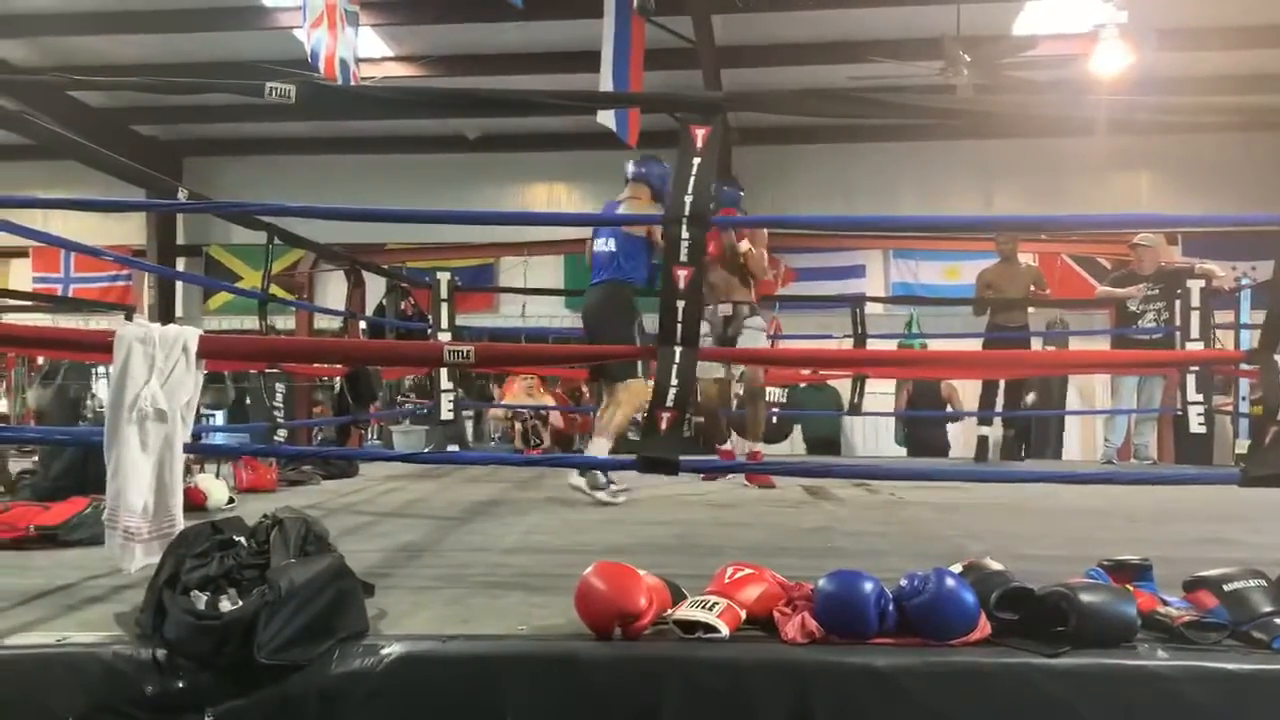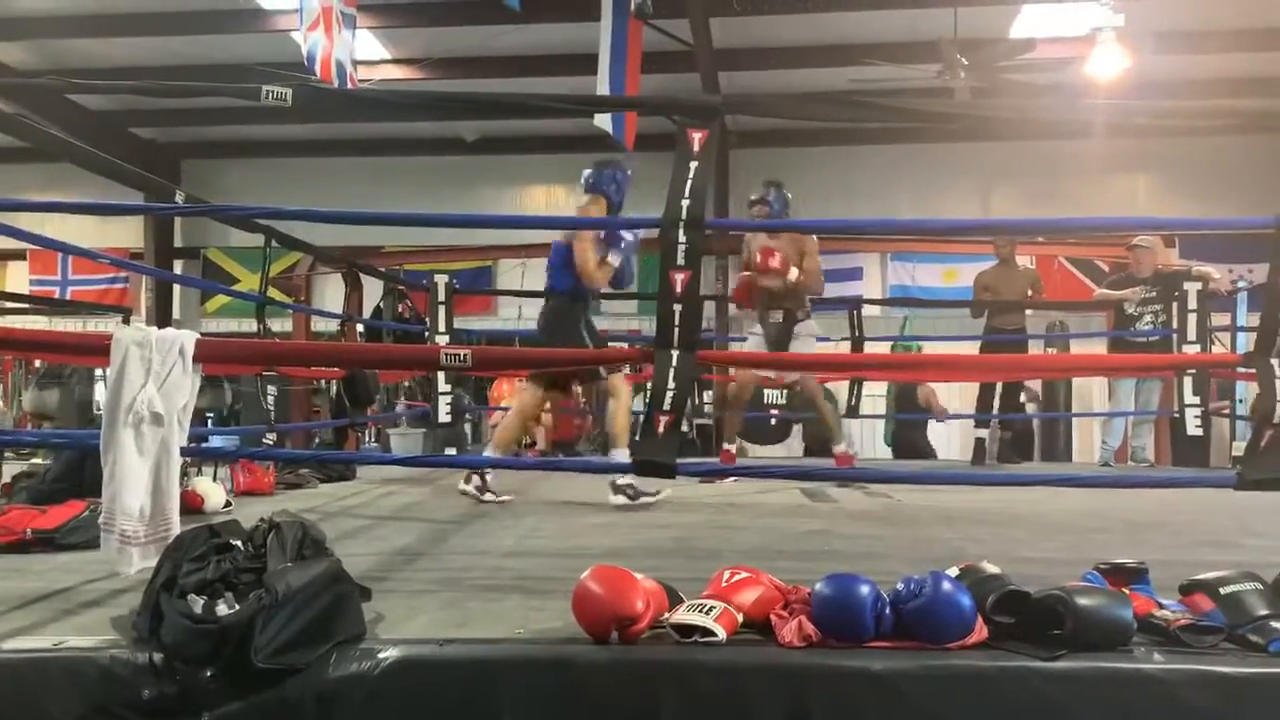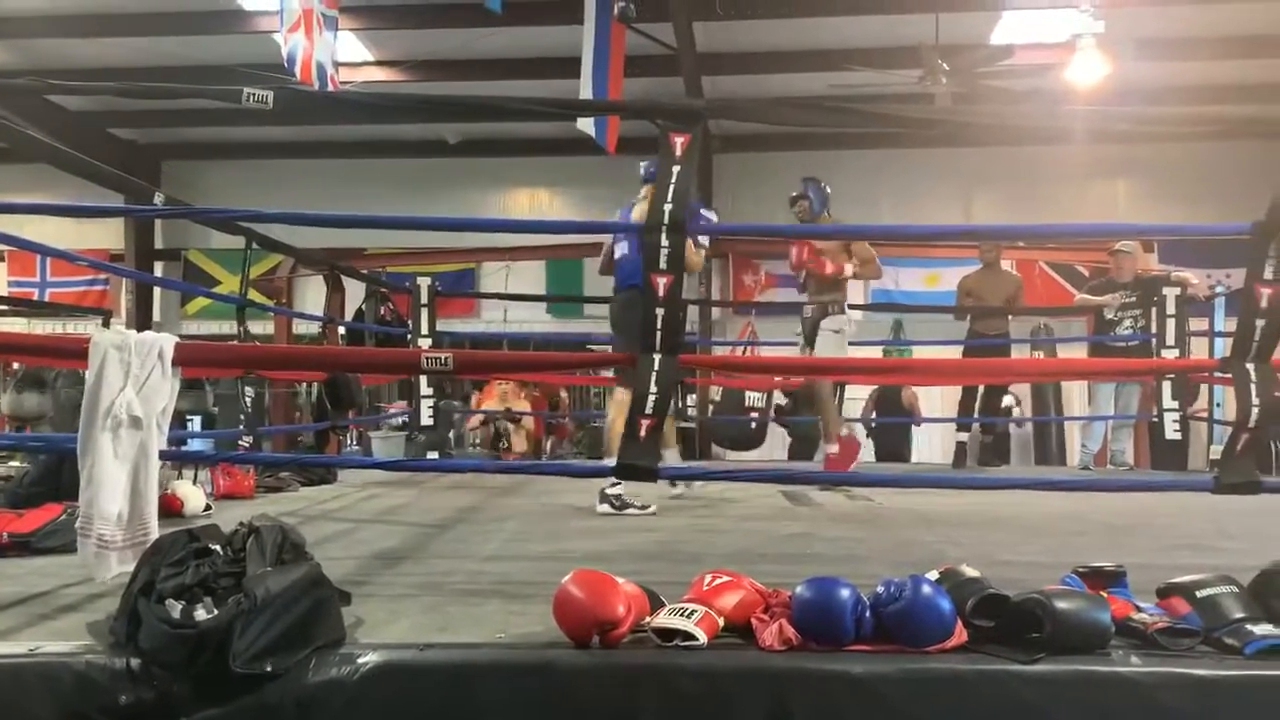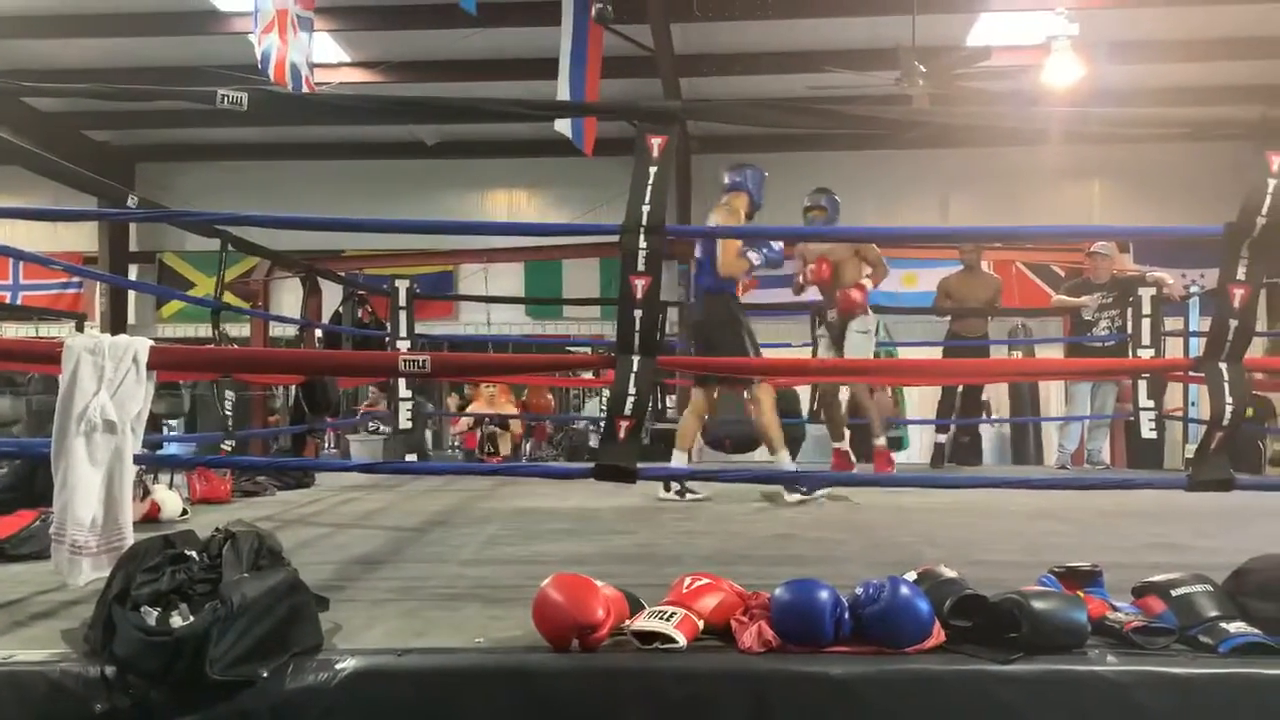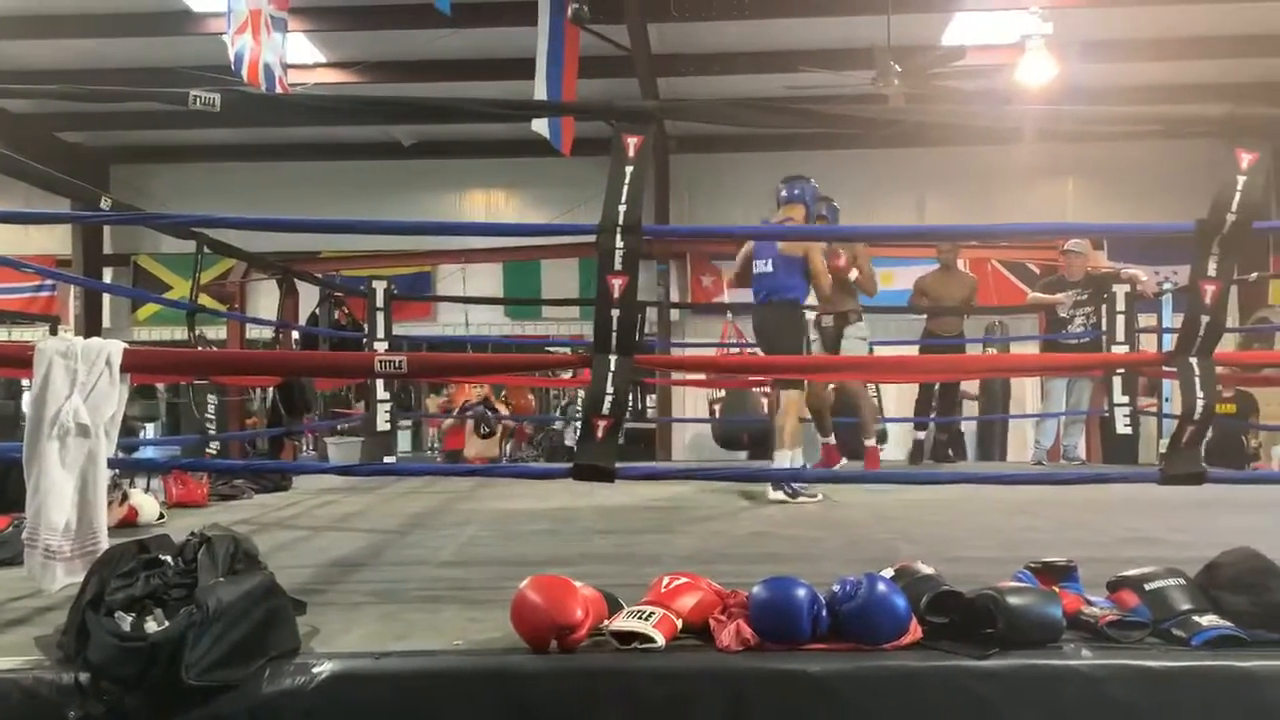
dt=0.5s
person 1, frame 1
left shoulder: (607, 213)
right shoulder: (648, 211)
left hip: (594, 301)
right hip: (618, 301)
left knee: (613, 392)
right knee: (634, 391)
left ankle: (594, 471)
right ankle: (591, 467)
person 1, frame 2
left shoulder: (592, 224)
right shoulder: (585, 223)
right elbow: (591, 279)
left wrist: (616, 264)
right wrist: (618, 255)
left hip: (561, 315)
right hip: (567, 315)
left knee: (529, 401)
right knee: (620, 388)
left ankle: (478, 475)
right ankle: (622, 482)
person 1, frame 3
left shoulder: (628, 212)
left elbow: (605, 267)
right elbow: (692, 263)
right wrist: (704, 235)
left hip: (625, 302)
right hip: (642, 304)
right knee: (627, 394)
left ankle: (674, 469)
right ankle: (610, 489)
person 1, frame 4
left shoulder: (713, 217)
right shoulder: (732, 217)
right elbow: (725, 268)
left wrist: (746, 258)
right wrist: (761, 256)
left hip: (701, 310)
right hip: (721, 309)
left knee: (701, 397)
right knee: (762, 391)
left ankle: (675, 479)
right ankle: (789, 476)
person 1, frame 5
left shoulder: (758, 235)
left elbow: (736, 278)
right elbow: (824, 290)
right wrist: (822, 265)
left hip: (762, 316)
right hip: (787, 316)
left knee: (788, 390)
right knee: (791, 395)
left ankle: (793, 465)
right ankle: (781, 481)
person 2, frame 1
left shoulder: (753, 232)
right shoulder: (702, 235)
left elbow: (761, 275)
left wrist: (741, 241)
right wrist: (704, 255)
left hip: (746, 318)
right hip: (711, 320)
left knee: (755, 383)
right knee: (709, 398)
left ankle: (754, 460)
right ankle: (725, 455)
person 2, frame 2
left shoulder: (803, 240)
right shoulder: (752, 241)
left elbow: (817, 286)
left wrist: (786, 270)
right wrist: (745, 285)
left hip: (798, 324)
right hip: (765, 324)
left knee: (811, 392)
right knee: (738, 390)
left ankle: (843, 458)
right ankle: (727, 459)
person 2, frame 3
right shoulder: (803, 238)
left elbow: (875, 269)
left wrist: (840, 269)
right wrist: (799, 268)
left hip: (833, 315)
right hip: (809, 315)
left knee: (822, 385)
right knee: (814, 387)
left ankle: (834, 459)
right ankle: (847, 441)
person 2, frame 4
left shoulder: (852, 238)
right shoulder: (805, 248)
left elbow: (881, 268)
right elbow: (796, 289)
left wrist: (863, 287)
right wrist: (807, 275)
left hip: (856, 319)
right hip: (828, 322)
left knee: (858, 387)
right knee: (827, 392)
left ankle: (881, 452)
right ankle: (842, 456)
person 2, frame 5
left shoulder: (854, 247)
left elbow: (872, 289)
left wrist: (846, 268)
left hip: (850, 324)
right hip: (821, 326)
left knee: (855, 387)
right knee: (814, 394)
left ankle: (871, 451)
right ankle: (831, 449)
person 3, frame 1
left shoulder: (1170, 274)
right shoulder: (1122, 277)
left elbow: (1202, 268)
right elbow: (1099, 292)
left wrist: (1219, 274)
right wrist: (1124, 293)
left hip: (1158, 352)
right hip: (1127, 352)
left knee: (1150, 407)
right knee: (1122, 405)
left ankle: (1142, 450)
right ankle: (1109, 451)
person 3, frame 2
left shoulder: (1167, 277)
right shoulder: (1120, 280)
left elbow: (1199, 270)
right elbow: (1097, 295)
left wrist: (1216, 278)
right wrist: (1122, 295)
left hip: (1156, 355)
right hip: (1125, 354)
left knee: (1148, 410)
right knee: (1119, 407)
left ankle: (1139, 452)
right ankle: (1106, 453)
person 3, frame 3
left shoulder: (1146, 282)
right shoulder: (1100, 285)
left elbow: (1178, 275)
right elbow: (1078, 300)
left wrist: (1193, 283)
right wrist: (1101, 301)
left hip: (1136, 359)
right hip: (1105, 359)
left knee: (1127, 413)
right knee: (1099, 411)
left ankle: (1118, 456)
right ankle: (1086, 457)
person 3, frame 4
left shoulder: (1123, 283)
right shoulder: (1076, 286)
left elbow: (1155, 276)
right elbow: (1055, 300)
left wrist: (1169, 283)
right wrist: (1080, 302)
left hip: (1112, 359)
right hip: (1081, 359)
left knee: (1104, 413)
right knee: (1076, 410)
left ankle: (1094, 454)
right ankle: (1063, 455)
person 3, frame 5
left shoulder: (1097, 280)
right shoulder: (1051, 283)
left elbow: (1128, 273)
right elbow: (1030, 298)
left wrist: (1143, 280)
right wrist: (1054, 299)
left hip: (1087, 356)
right hip: (1057, 355)
left knee: (1079, 409)
right knee: (1052, 407)
left ankle: (1070, 450)
right ankle: (1039, 451)
person 4, frame 1
left shoulder: (1033, 272)
right shoulder: (986, 274)
left elbow: (1048, 297)
right elbow: (977, 310)
left wrist: (1038, 296)
right wrist: (985, 301)
left hip: (1021, 333)
right hip: (995, 332)
left knee: (1016, 388)
right knee: (990, 386)
left ankle: (1009, 443)
right ankle: (982, 442)
person 4, frame 2
left shoulder: (1030, 275)
right shoulder: (984, 277)
right elbow: (974, 313)
left wrist: (1034, 299)
right wrist: (982, 303)
left hip: (1018, 336)
right hip: (993, 335)
left knee: (1013, 391)
right knee: (987, 389)
left ankle: (1005, 445)
right ankle: (980, 444)
person 4, frame 3
left shoulder: (1014, 280)
right shoulder: (968, 281)
left elbow: (1020, 310)
right elbow: (958, 315)
left wrist: (1011, 307)
right wrist: (966, 307)
left hip: (1001, 340)
right hip: (976, 339)
left knee: (995, 396)
right knee: (969, 393)
left ankle: (986, 449)
right ankle: (961, 448)
person 4, frame 4
left shoulder: (994, 282)
right shoulder: (948, 282)
left elbow: (997, 310)
right elbow: (936, 308)
left wrist: (993, 310)
right wrist: (947, 309)
left hip: (980, 342)
right hip: (955, 341)
left knee: (973, 397)
right knee: (948, 394)
left ankle: (963, 448)
right ankle: (940, 448)
person 4, frame 5
left shoulder: (970, 281)
right shoulder: (925, 281)
left elbow: (973, 308)
right elbow: (912, 305)
left wrist: (969, 308)
right wrist: (924, 307)
left hip: (956, 341)
right hip: (931, 339)
left knee: (950, 394)
right knee: (926, 392)
left ankle: (941, 446)
right ankle: (919, 444)
